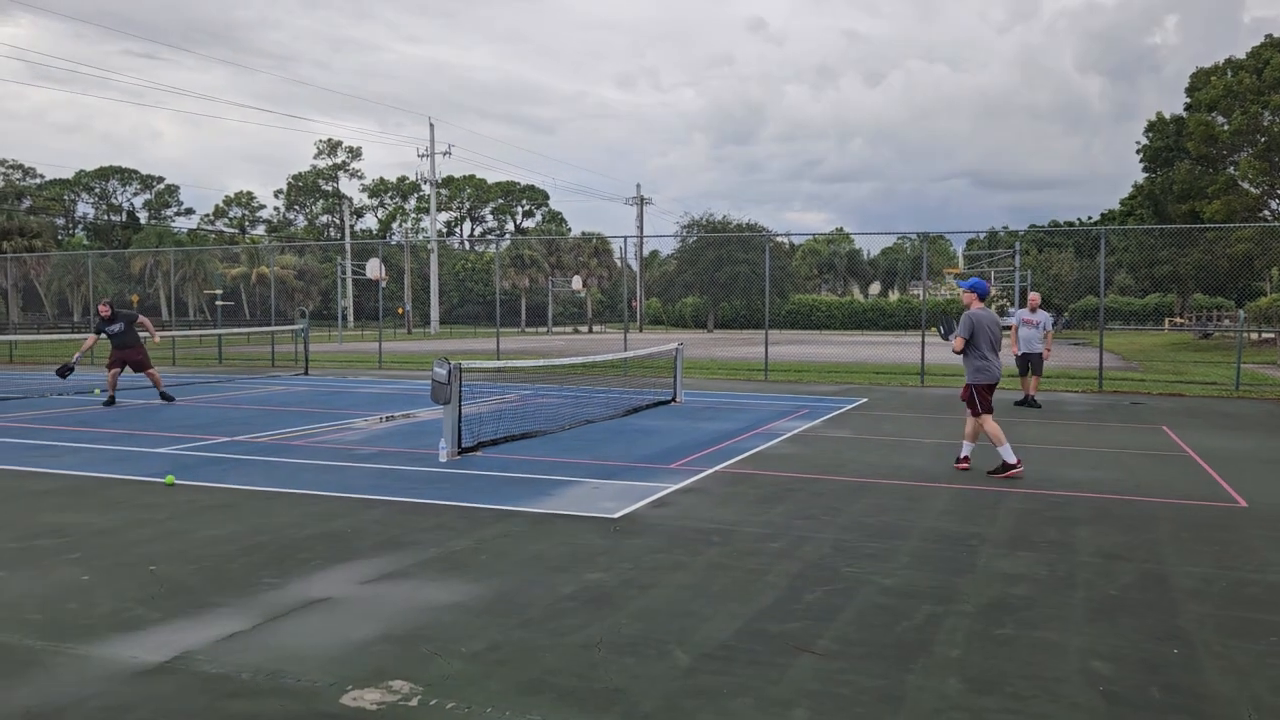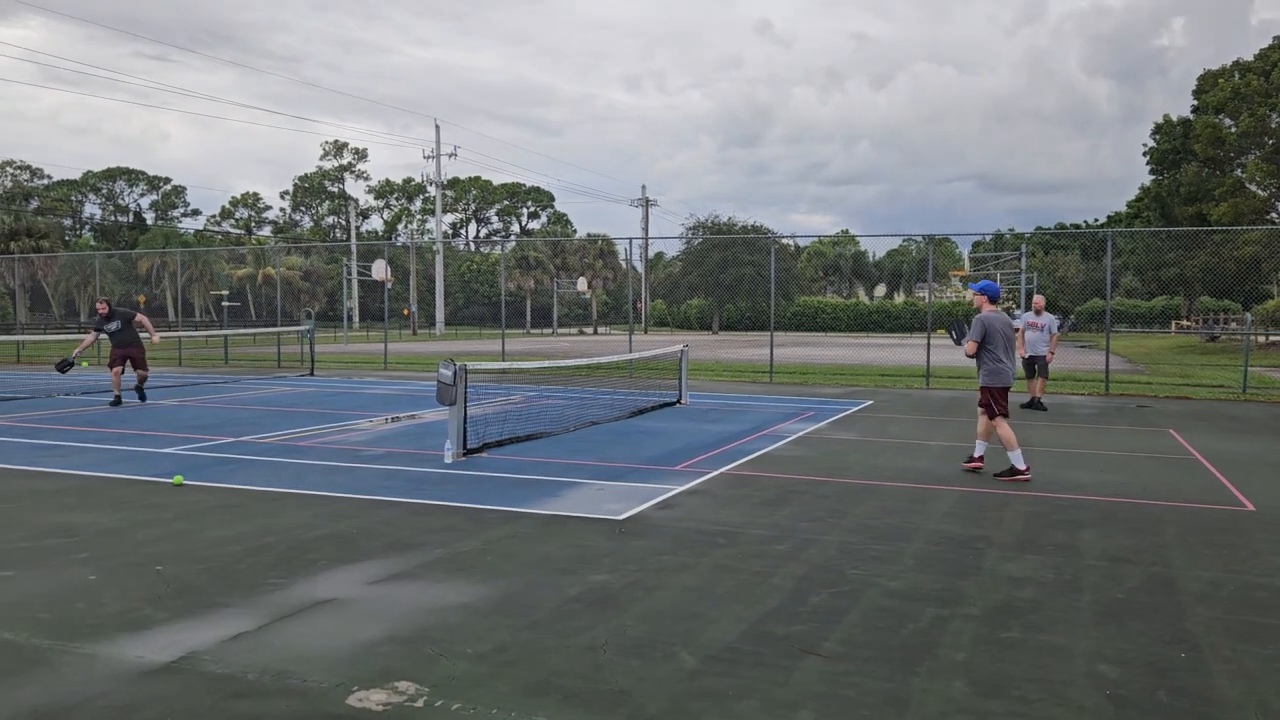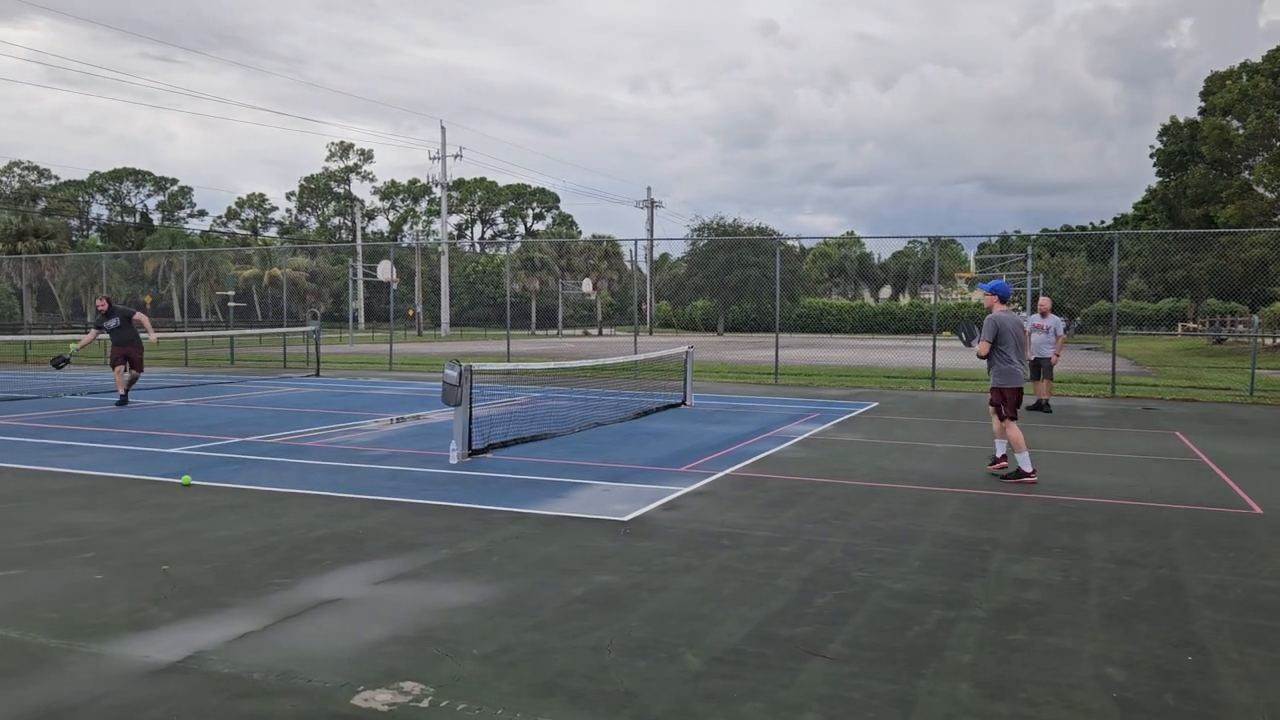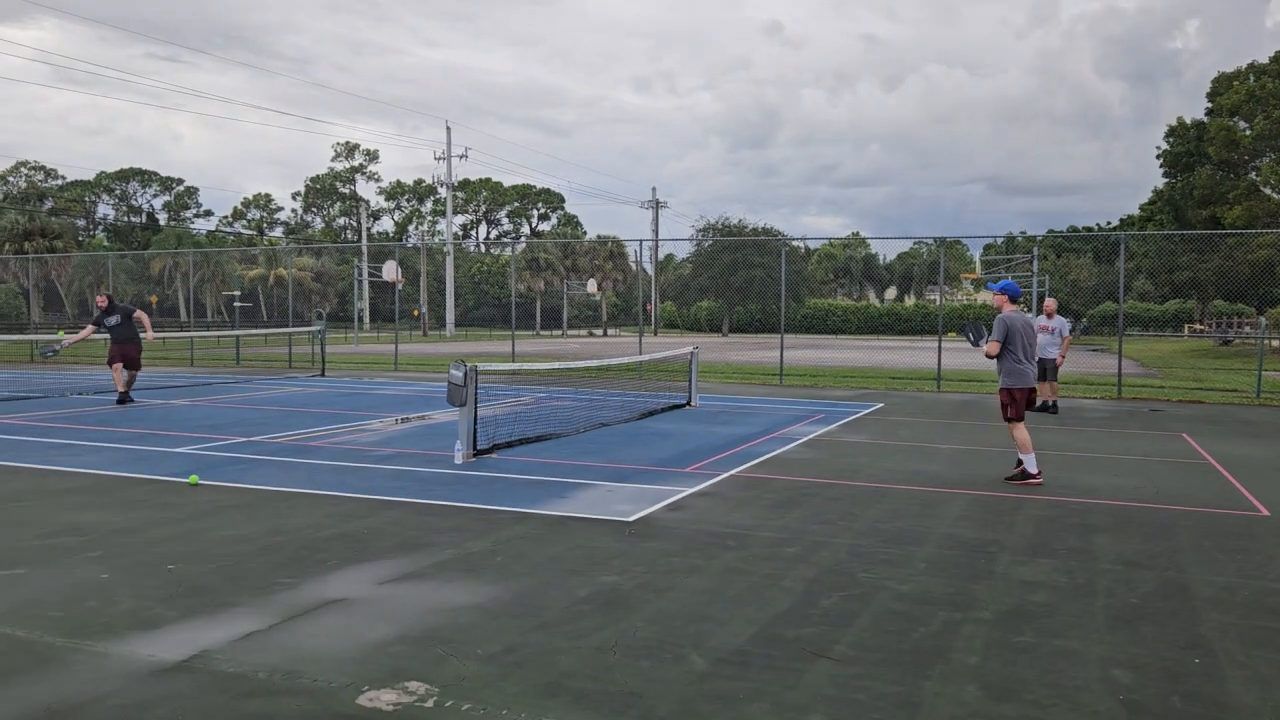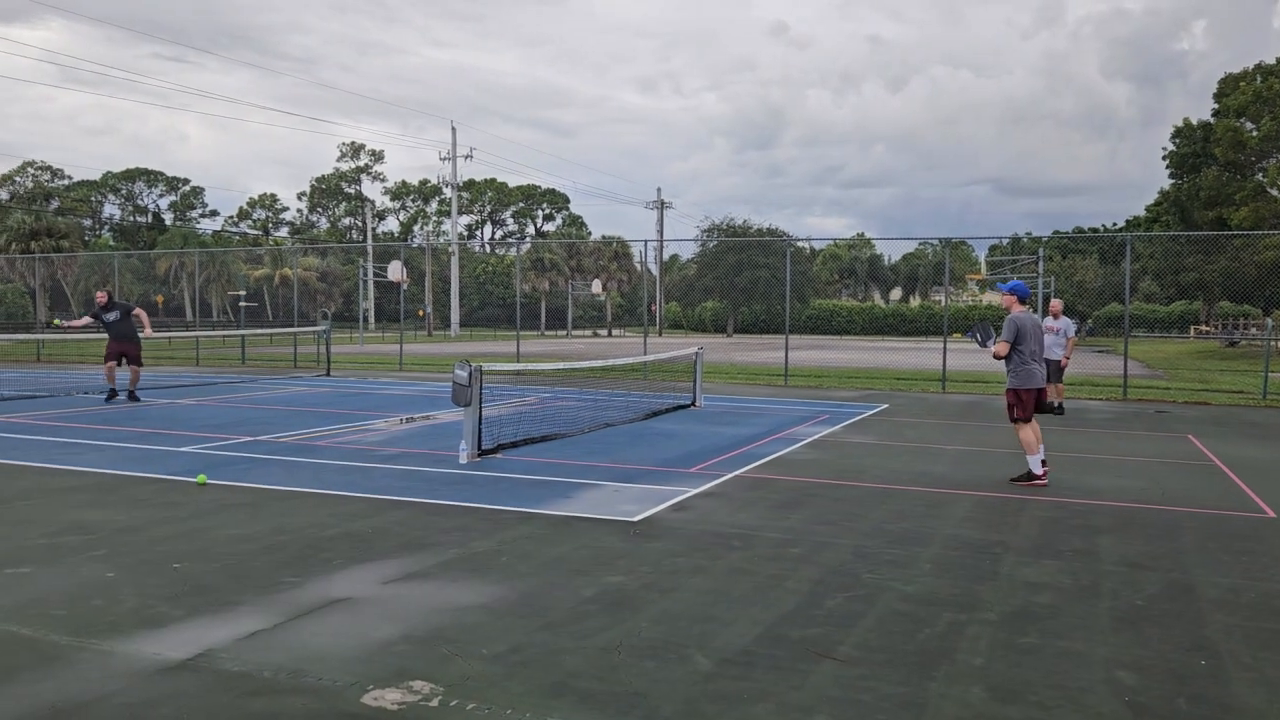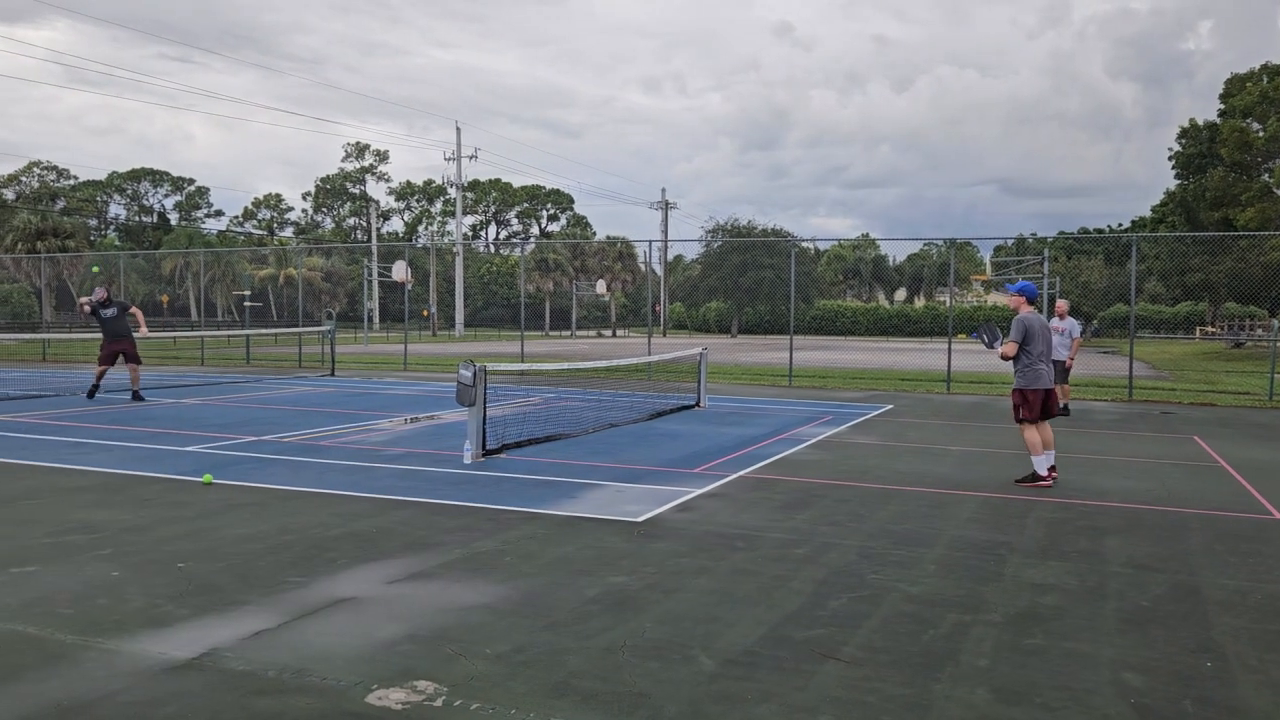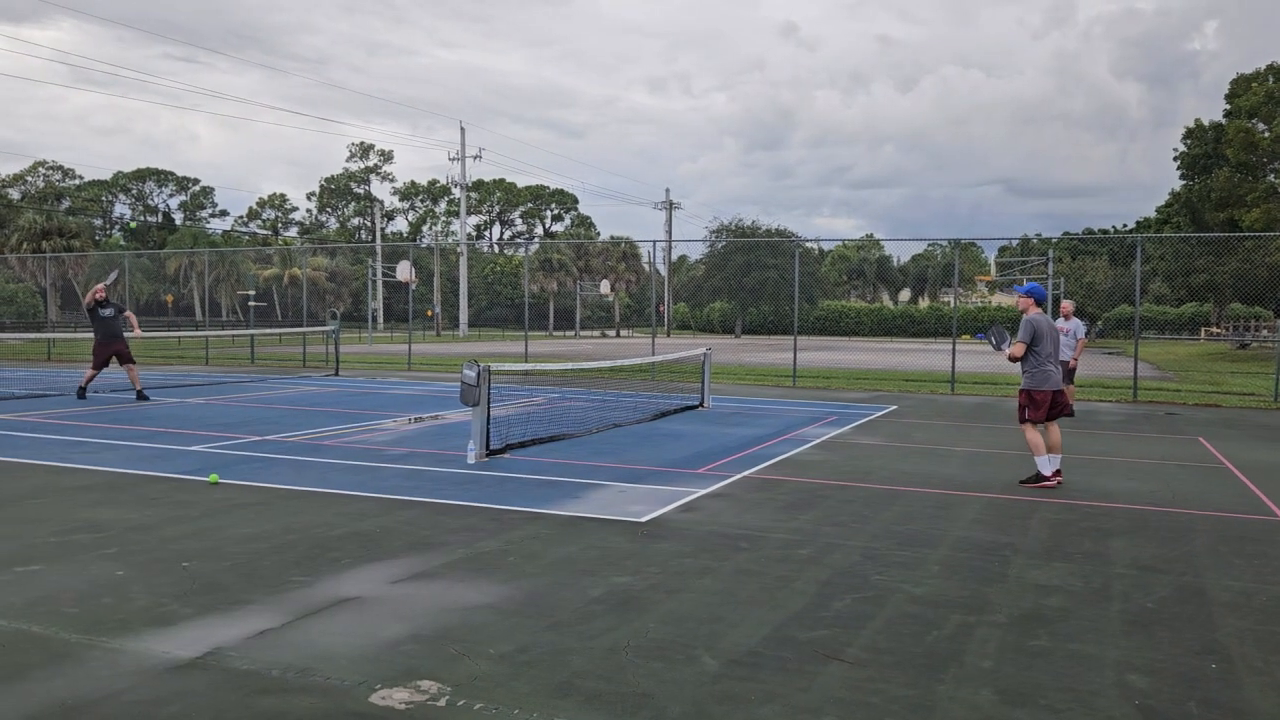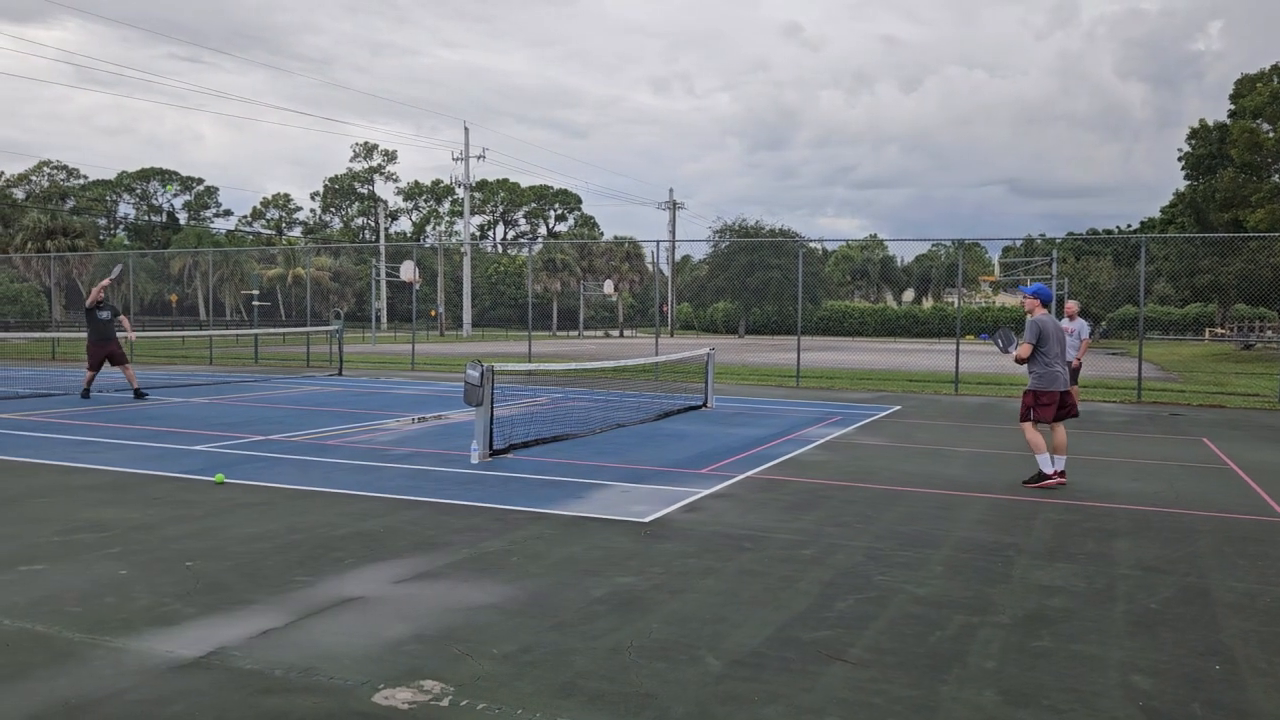
dt=0.1s
person 1, frame 1
left shoulder: (969, 316)
right shoulder: (994, 317)
left elbow: (957, 347)
left wrist: (954, 345)
left hip: (978, 375)
right hip: (992, 372)
left knee: (984, 419)
right knee: (974, 413)
left ankle: (1011, 461)
right ankle: (964, 456)
person 1, frame 2
left shoulder: (981, 319)
right shoulder: (1006, 319)
left elbow: (970, 351)
left wrist: (966, 348)
left hip: (992, 378)
right hip: (1005, 375)
left knee: (998, 421)
right knee: (983, 412)
left ankle: (1020, 468)
right ankle: (978, 456)
person 1, frame 3
left shoulder: (993, 319)
right shoulder: (1017, 319)
left elbow: (983, 351)
left wrist: (978, 349)
left hip: (1003, 378)
right hip: (1016, 375)
left knee: (1008, 423)
right knee: (994, 411)
left ankle: (1027, 470)
right ankle: (1000, 455)
person 1, frame 4
left shoulder: (1003, 319)
right shoulder: (1026, 319)
left elbow: (992, 351)
left wrist: (986, 350)
right wrist: (992, 349)
left hip: (1013, 380)
right hip: (1028, 377)
left knee: (1015, 424)
right knee: (1017, 419)
left ankle: (1032, 472)
right ankle: (1025, 459)
person 1, frame 5
left shoulder: (1013, 319)
right shoulder: (1034, 320)
left elbow: (1002, 351)
left wrist: (994, 350)
right wrist: (1000, 349)
left hip: (1021, 380)
right hip: (1037, 378)
left knee: (1021, 424)
right knee: (1029, 420)
left ankle: (1037, 473)
right ankle: (1040, 461)
person 1, frame 6
left shoulder: (1021, 320)
right shoulder: (1042, 320)
left elbow: (1010, 351)
left wrist: (1001, 352)
right wrist: (1008, 352)
left hip: (1028, 381)
right hip: (1045, 380)
left knee: (1027, 426)
right knee: (1042, 422)
left ankle: (1041, 473)
right ankle: (1050, 467)
person 1, frame 7
left shoulder: (1029, 321)
right shoulder: (1049, 322)
left elbow: (1018, 352)
left wrist: (1009, 353)
right wrist: (1016, 353)
left hip: (1036, 382)
right hip: (1054, 381)
left knee: (1029, 426)
right knee: (1051, 424)
left ankle: (1045, 474)
right ankle: (1054, 470)
person 1, frame 8
left shoulder: (1034, 322)
right shoulder: (1055, 323)
left elbow: (1024, 353)
left wrist: (1016, 357)
right wrist: (1023, 357)
left hip: (1042, 383)
right hip: (1061, 381)
left knee: (1028, 425)
right knee: (1057, 425)
left ankle: (1046, 472)
right ankle: (1059, 471)
